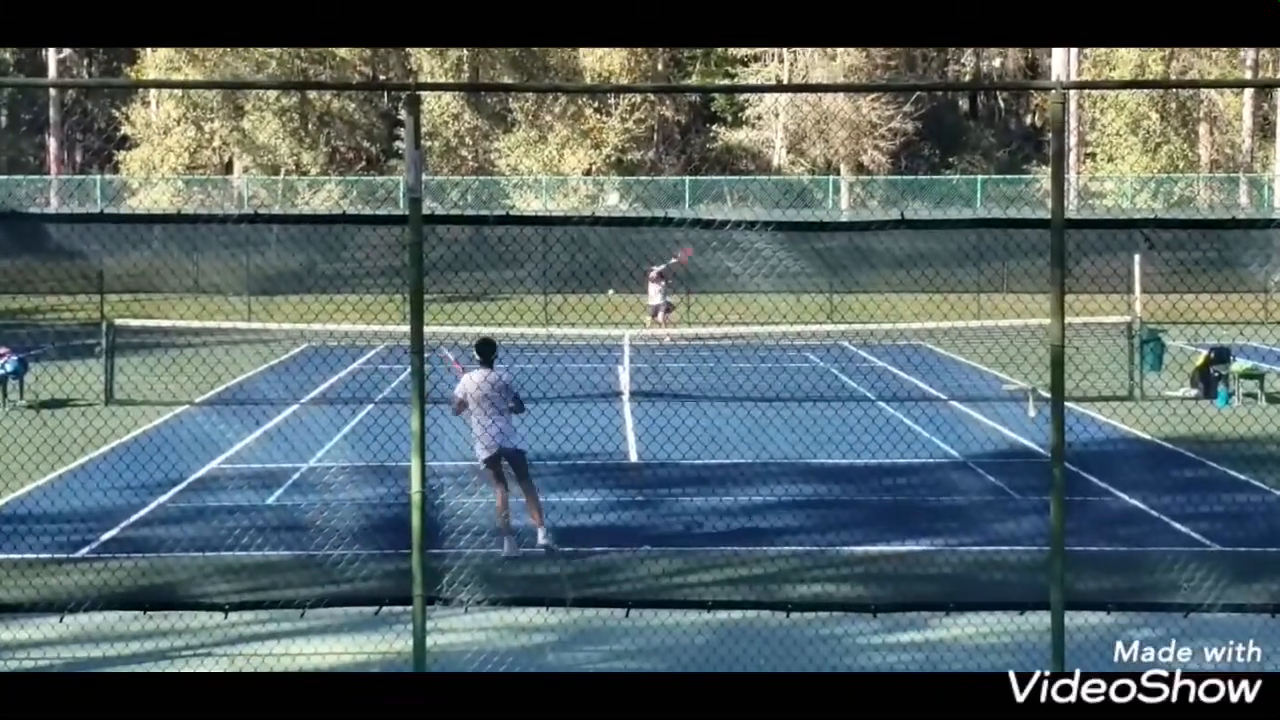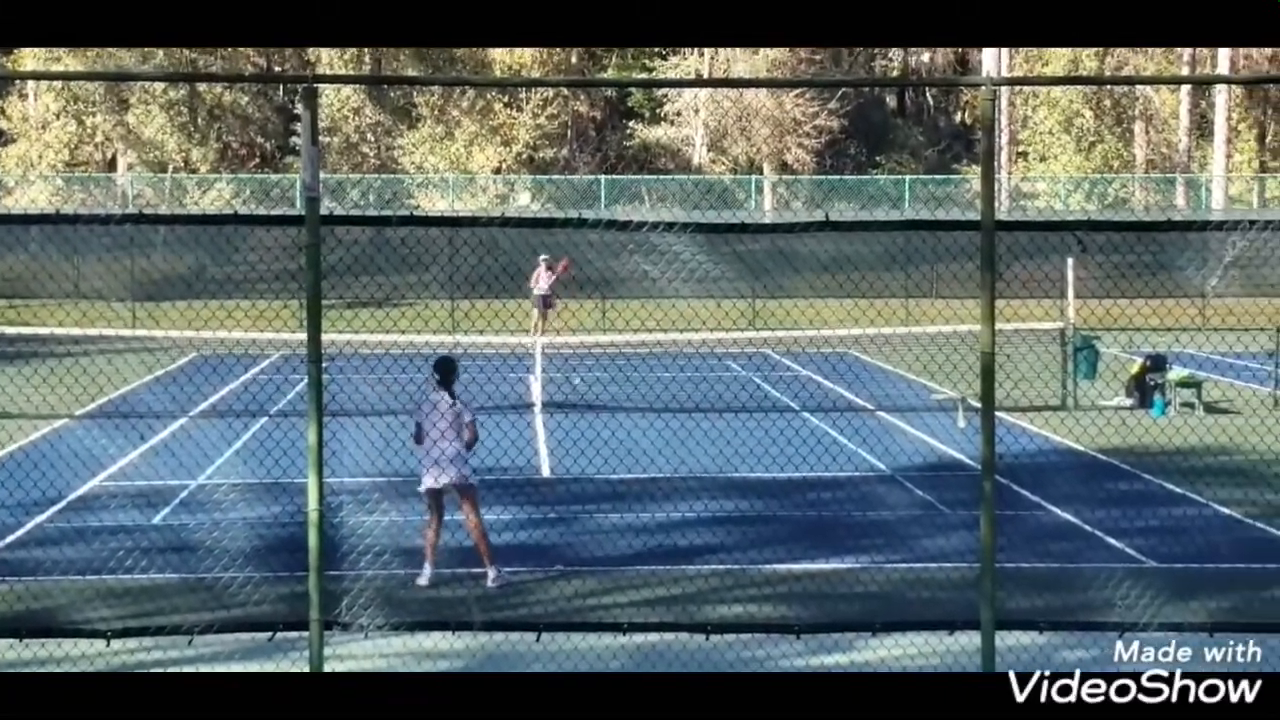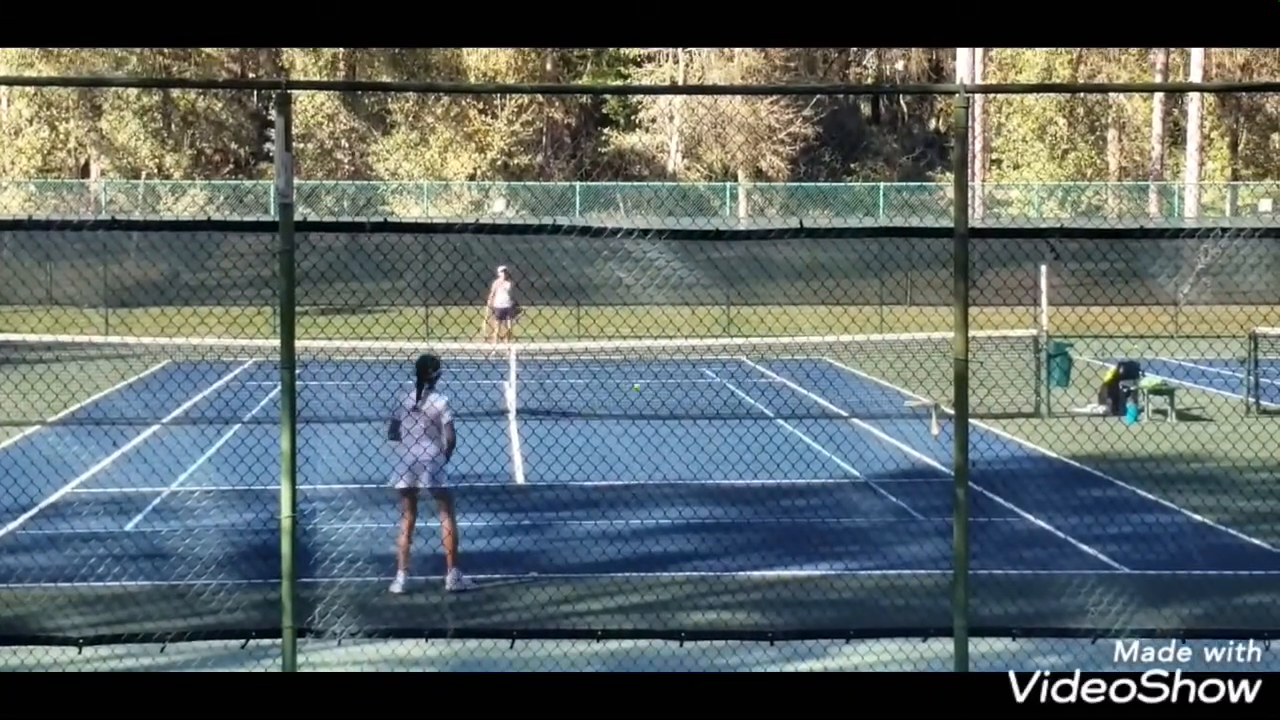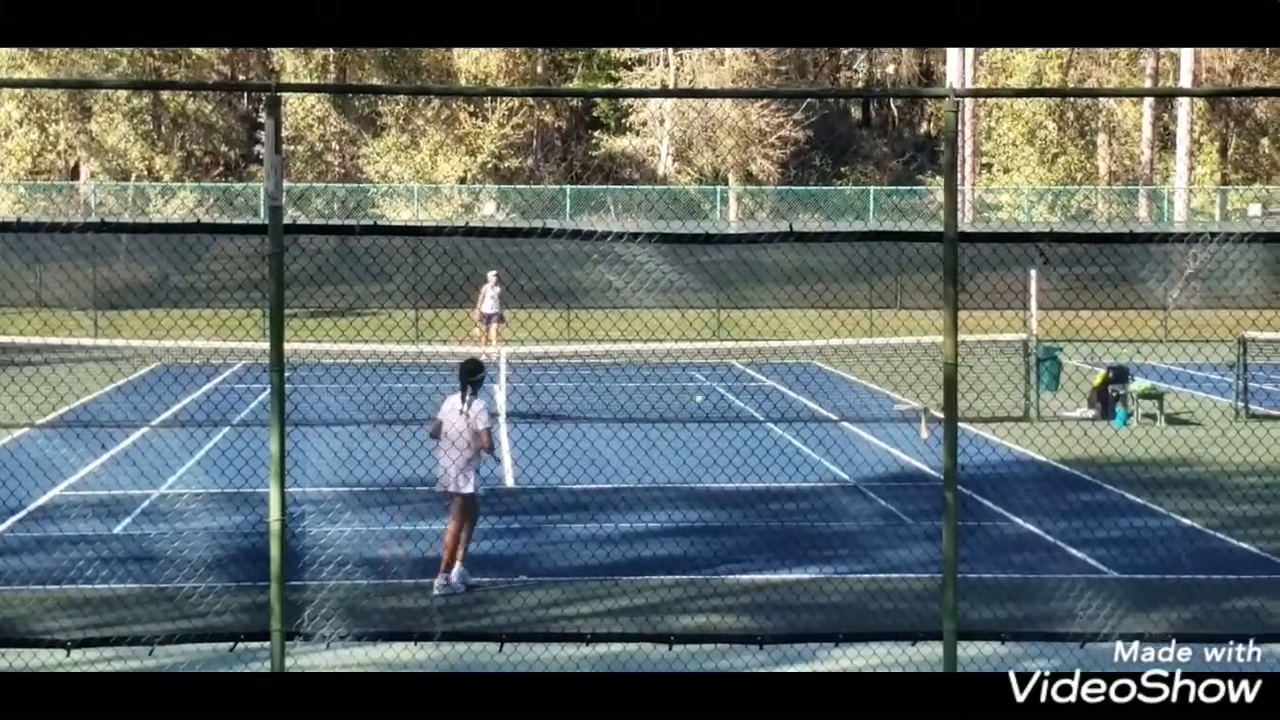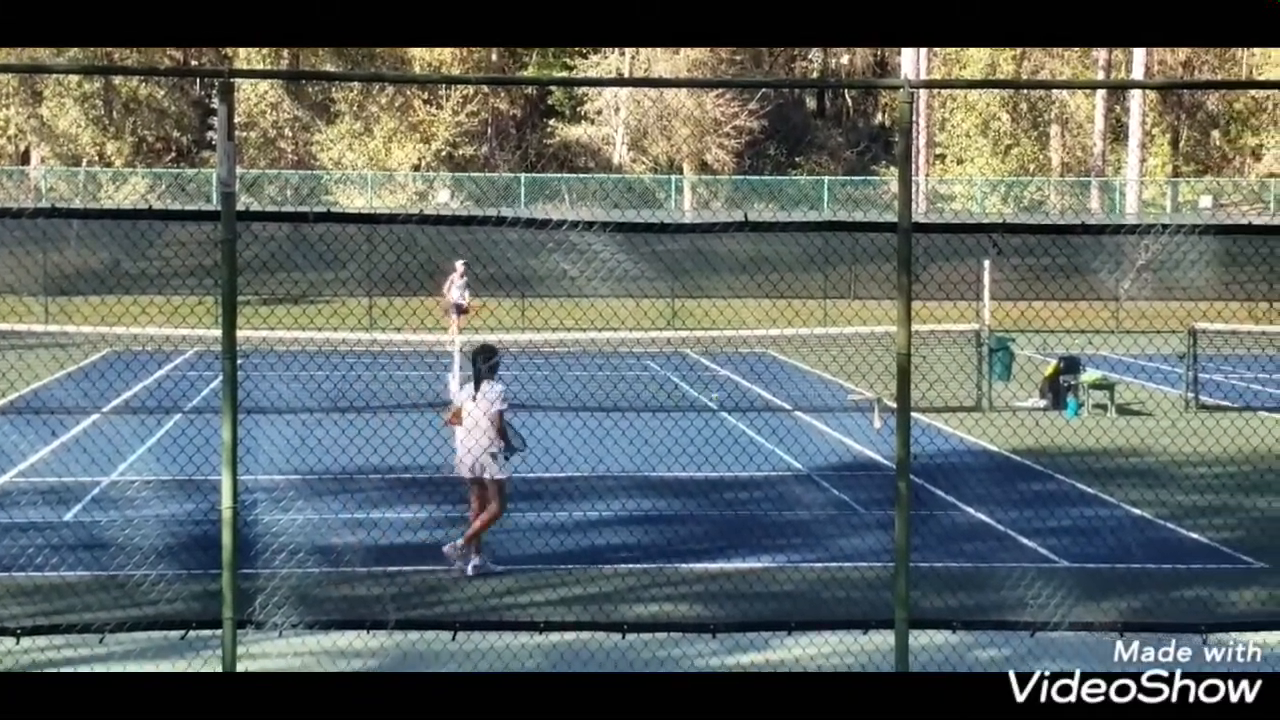
dt=0.5s
person 1, frame 1
left shoulder: (467, 379)
right shoulder: (503, 378)
left elbow: (457, 408)
right elbow: (520, 407)
left hip: (483, 438)
right hip: (506, 435)
left knee: (501, 489)
right knee: (526, 485)
left ankle: (508, 541)
right ankle: (542, 533)
person 1, frame 2
left shoulder: (424, 403)
right shoulder: (459, 402)
left elbow: (417, 438)
right elbow: (472, 436)
left hip: (430, 464)
right hip: (455, 461)
left knee: (434, 518)
right knee: (472, 516)
left ankle: (427, 570)
right ankle: (491, 570)
person 1, frame 3
left shoulder: (404, 401)
right shoulder: (441, 402)
left elbow: (392, 434)
right elbow: (450, 438)
right wrist: (446, 453)
left hip: (407, 466)
right hip: (433, 465)
left knee: (407, 523)
right knee: (448, 518)
left ankle: (401, 577)
right ankle: (452, 575)
person 1, frame 4
left shoulder: (449, 402)
right shoulder: (479, 406)
left elbow: (434, 433)
right elbow: (487, 443)
right wrist: (490, 449)
left hip: (446, 467)
right hip: (464, 470)
left knee: (467, 517)
right knee: (458, 523)
left ankle: (458, 568)
right ankle: (442, 579)
person 1, frame 5
left shoulder: (466, 389)
right shoulder: (498, 390)
left elbow: (452, 419)
right elbow: (499, 424)
right wrist: (507, 443)
left hip: (468, 453)
right hip: (487, 454)
left knee: (477, 505)
right knee: (497, 506)
left ankle: (476, 559)
right ankle: (460, 544)
